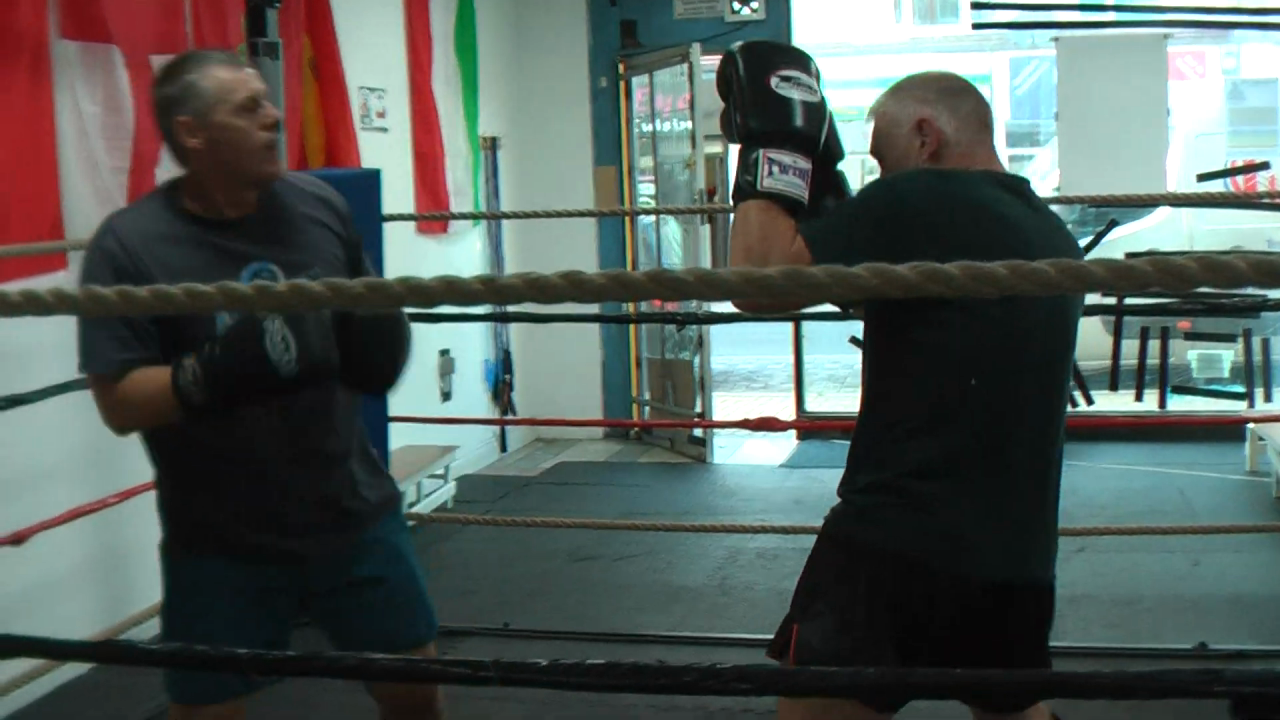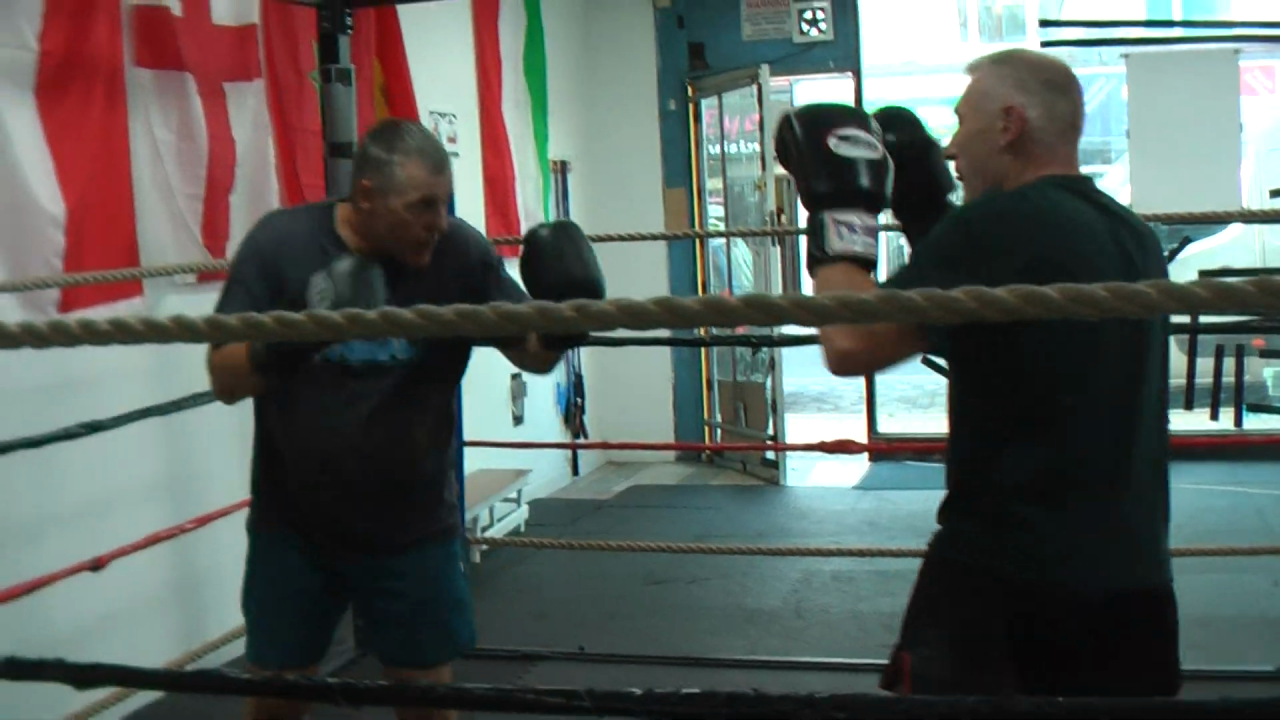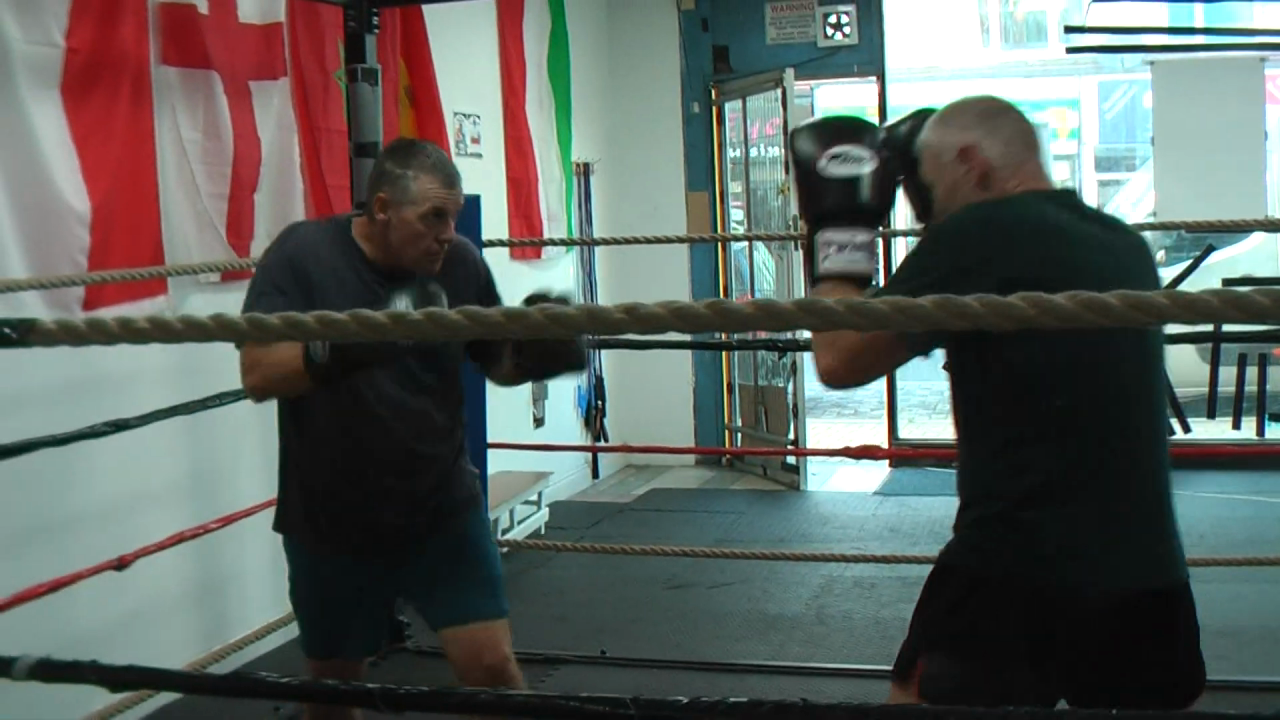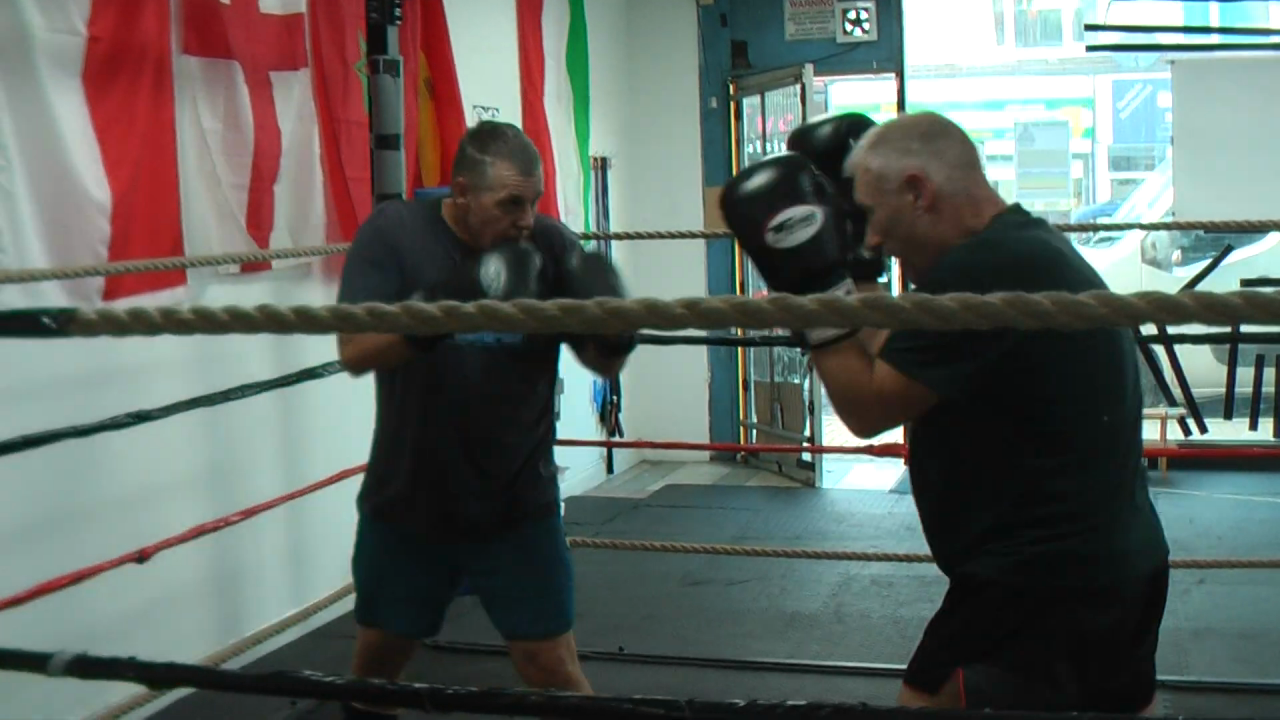
dt=0.4s
person 1, frame 1
left shoulder: (921, 204)
right shoulder: (1051, 237)
left wrist: (769, 146)
right wrist: (821, 186)
left hip: (899, 547)
right hip: (1019, 555)
person 1, frame 2
left shoulder: (995, 225)
right shoulder: (1133, 239)
left elbow: (851, 345)
left wrist: (838, 208)
right wrist: (924, 209)
left hip: (1003, 567)
right hip: (1130, 566)
person 1, frame 3
left shoulder: (976, 238)
right shoulder: (1125, 249)
left elbow: (843, 362)
left wrist: (838, 225)
left hip: (1013, 572)
right hip: (1145, 566)
person 1, frame 4
left shoulder: (985, 271)
right shoulder: (1035, 248)
left elbow: (869, 407)
right elbow: (896, 359)
left wrist: (810, 280)
right wrist: (852, 267)
left hip: (1037, 581)
right hip: (1122, 563)
person 2, frame 1
left shoulder: (316, 205)
right shoulder: (131, 247)
left elbow: (364, 313)
right elbow: (118, 400)
left wrist: (377, 337)
right wrist: (220, 374)
left hip: (351, 508)
right hip: (221, 542)
person 2, frame 2
left shoulder: (460, 253)
right shoulder: (280, 242)
left elbow: (531, 350)
right elbow: (224, 376)
left wrist: (562, 305)
right wrist: (294, 331)
left hip: (412, 528)
right hip: (293, 524)
person 2, frame 3
left shoulder: (460, 266)
right shoulder: (301, 255)
left elbow: (502, 361)
right elbow: (257, 374)
left wrist: (540, 352)
right wrist: (353, 343)
left hip: (443, 515)
right hip: (329, 522)
left knee: (489, 666)
person 2, frame 4
left shoulder: (550, 243)
right shoulder: (392, 233)
left elbow: (606, 361)
right elbow: (356, 350)
left wrist: (609, 325)
right wrist: (452, 304)
left hip: (516, 506)
right hip: (405, 501)
left knee: (550, 668)
right knee: (379, 652)
